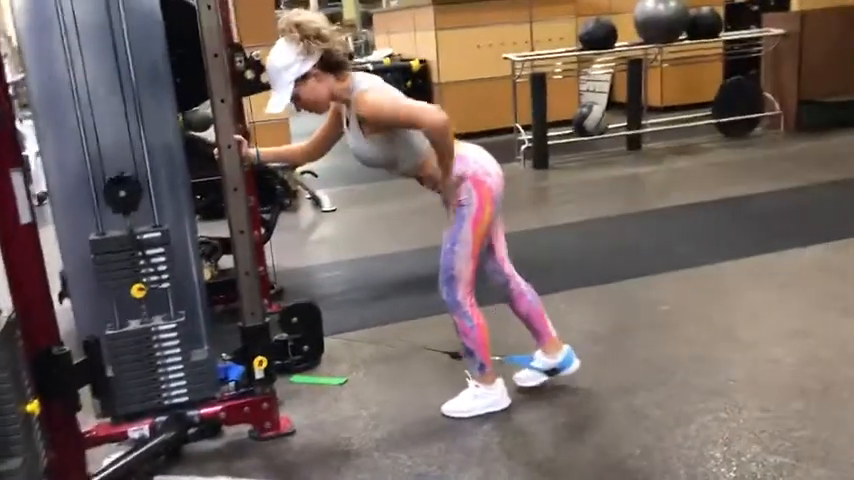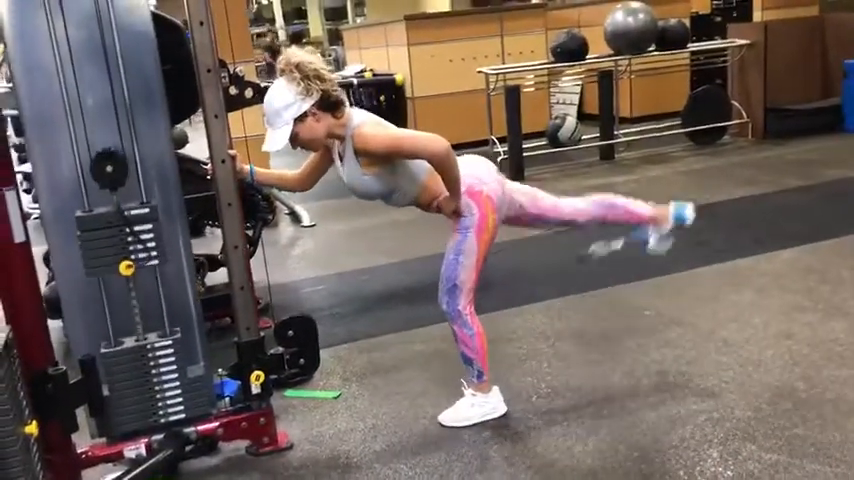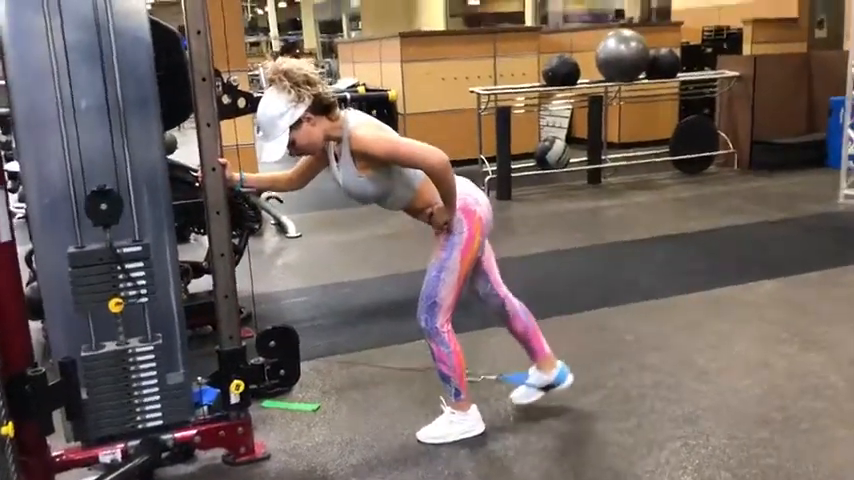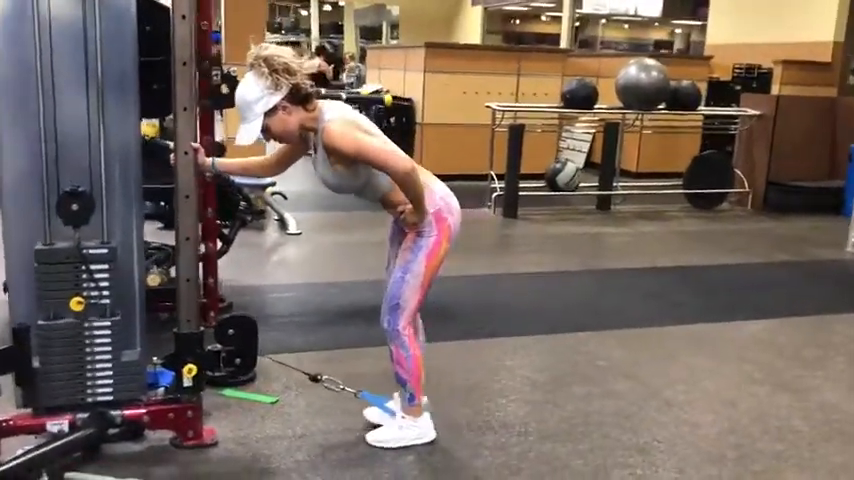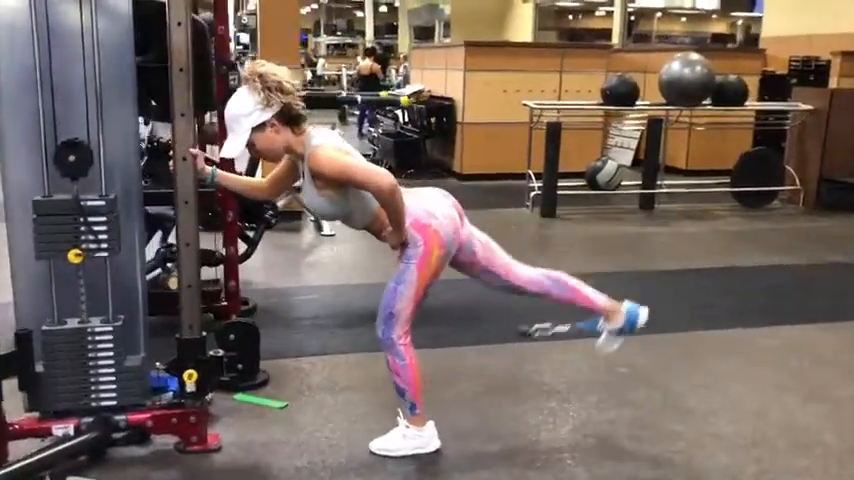
dt=1s
person 1, frame 1
left shoulder: (366, 101)
right shoulder: (345, 101)
left elbow: (436, 120)
right elbow: (310, 151)
left wrist: (447, 173)
right wrist: (253, 155)
left hip: (470, 179)
right hip: (466, 178)
left knee: (456, 292)
right knee: (501, 273)
left ankle: (488, 388)
right ankle: (553, 352)
person 1, frame 2
left shoulder: (362, 135)
right shoulder: (335, 138)
left elbow: (439, 146)
right elbow: (301, 181)
left wrist: (454, 198)
right wrist: (248, 173)
left hip: (474, 195)
right hip: (473, 184)
left knee: (455, 304)
right knee: (575, 212)
left ankle: (483, 396)
right ankle: (661, 216)
person 1, frame 3
left shoulder: (359, 135)
right shoulder: (331, 140)
left elbow: (436, 160)
right elbow: (293, 180)
left wrist: (448, 209)
right wrist: (236, 179)
left hip: (462, 212)
right hip: (457, 212)
left knee: (433, 319)
right knee: (494, 295)
left ankle: (463, 414)
right ankle: (547, 369)
person 1, frame 4
left shoulder: (334, 130)
right shoulder: (310, 128)
left elbow: (404, 167)
right elbow: (270, 166)
left wrist: (418, 213)
right wrist: (209, 164)
left hip: (431, 212)
right hip: (414, 211)
left knee: (396, 319)
right knee: (405, 312)
left ankle: (414, 419)
right ankle: (406, 400)
person 1, frame 5
left shoulder: (318, 153)
right shoulder: (300, 151)
left elbow: (385, 184)
right elbow: (267, 189)
left wrist: (397, 232)
right wrist: (211, 173)
left hip: (426, 228)
right hip: (434, 213)
left knee: (392, 332)
right knee: (521, 277)
left ankle: (418, 430)
right ankle: (616, 314)
